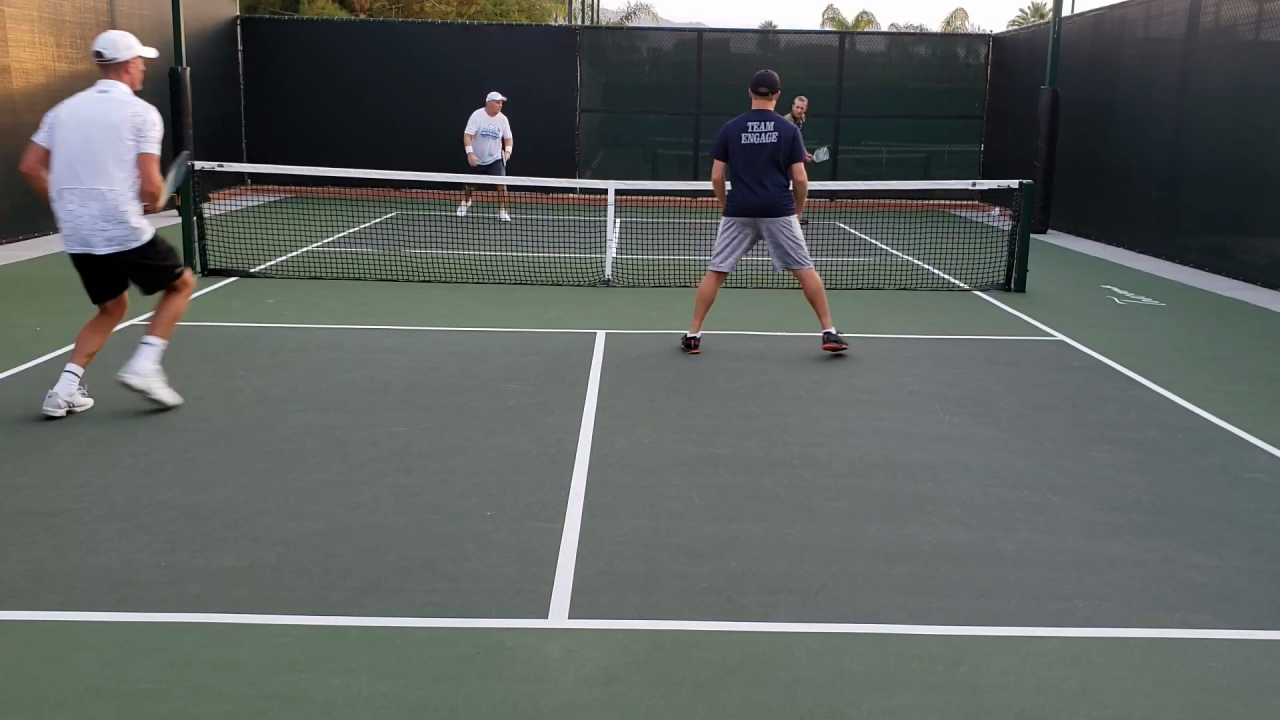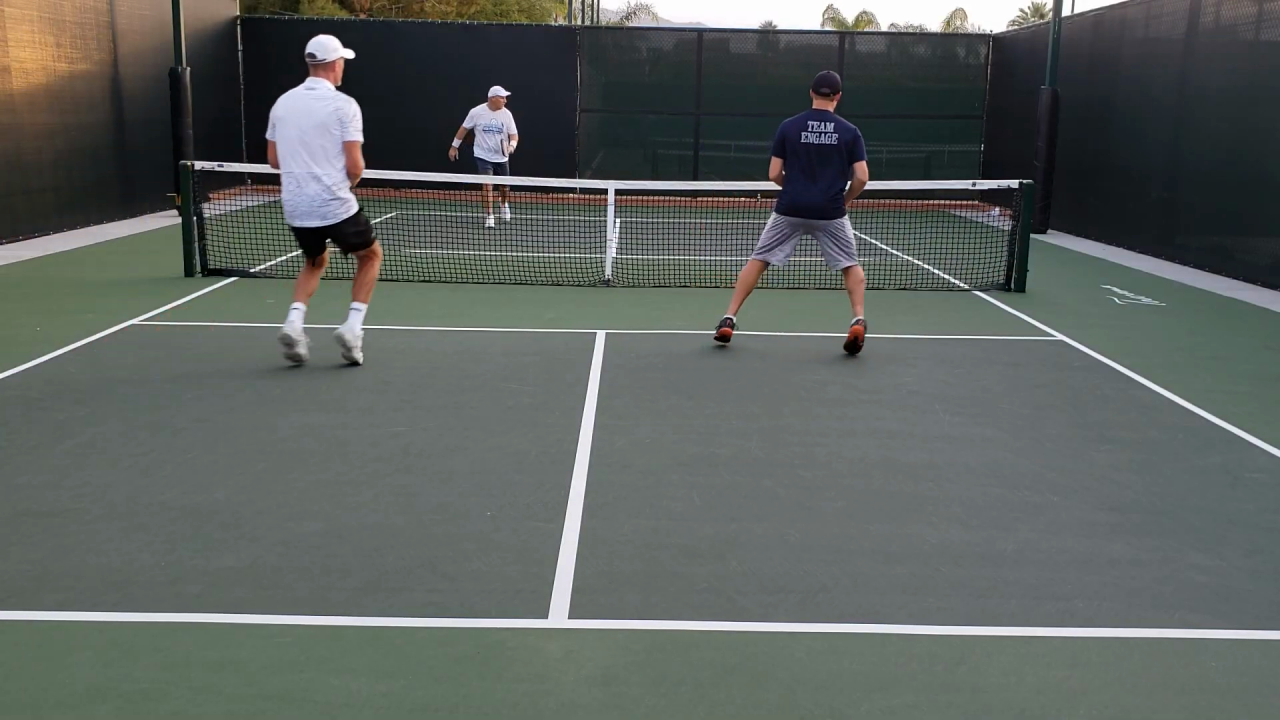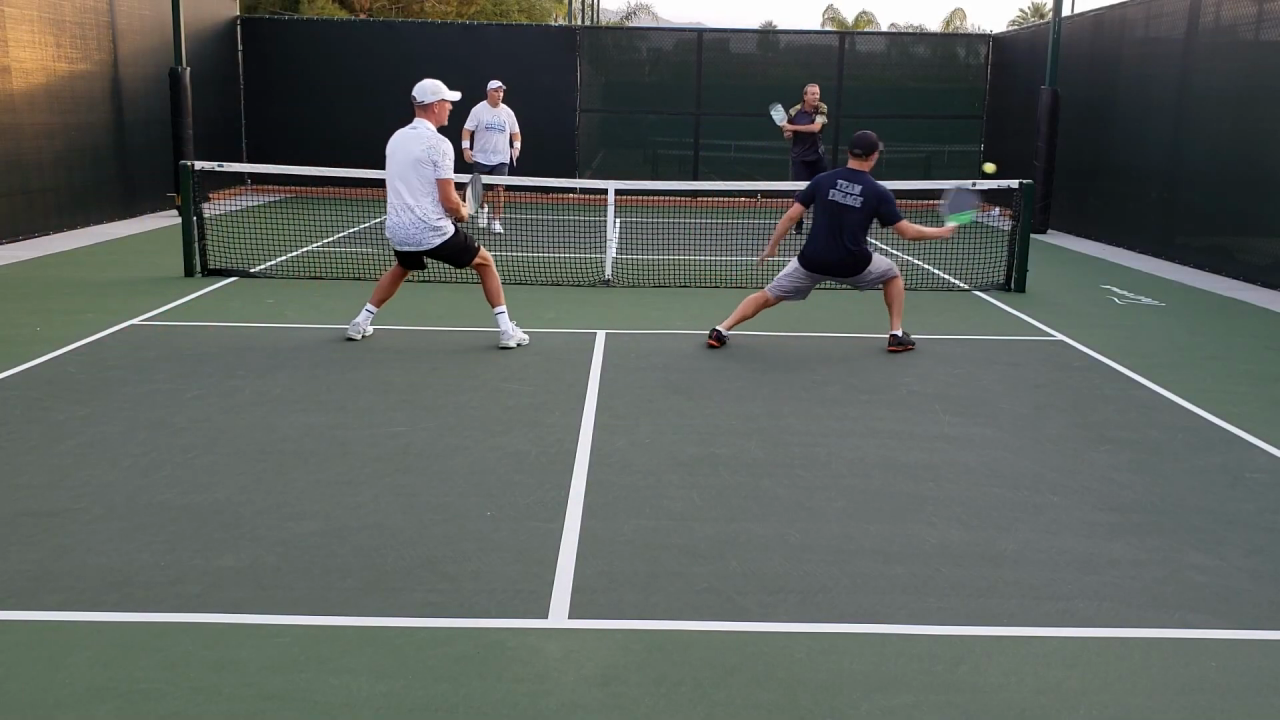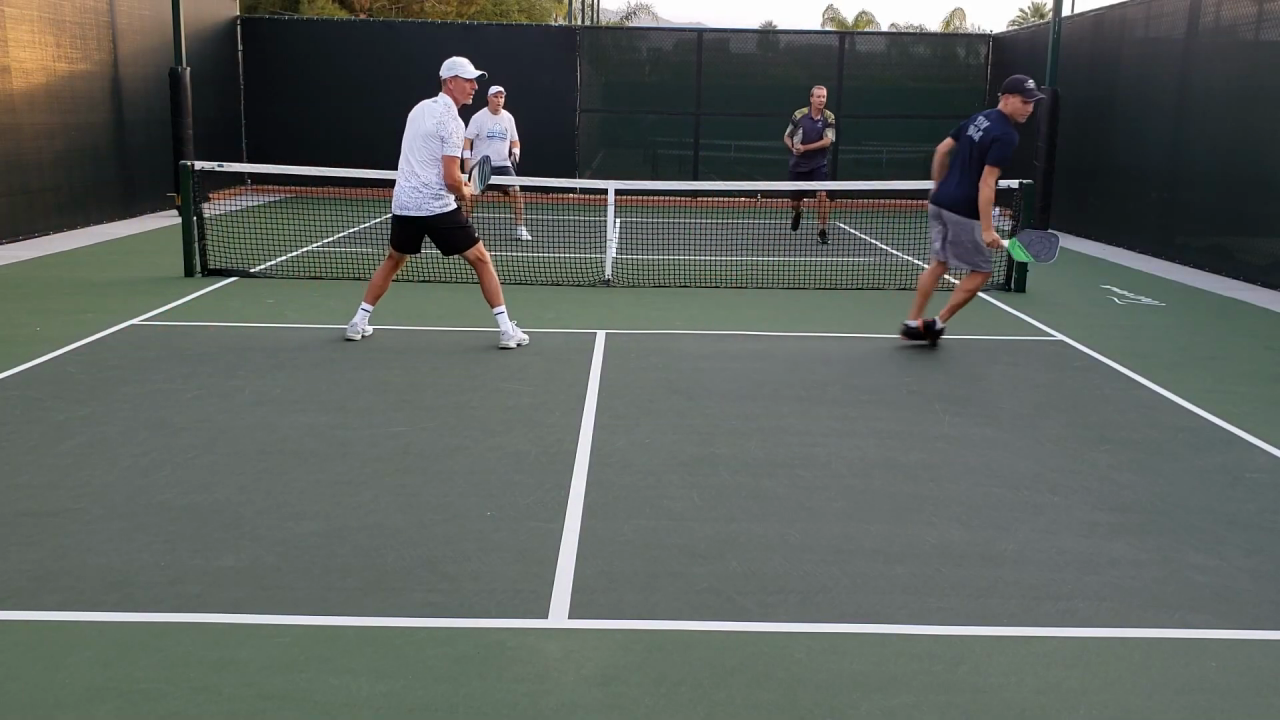
dt=0.4s
person 1, frame 1
left shoulder: (64, 109)
right shoulder: (142, 113)
left elbow: (30, 167)
right elbow: (150, 187)
right wrist: (156, 201)
left hip: (79, 238)
right hip: (126, 234)
left knee: (114, 310)
right knee: (181, 287)
left ankle: (64, 390)
right ankle: (143, 365)
person 1, frame 2
left shoulder: (282, 104)
right shoulder: (345, 106)
left elbow: (274, 159)
right elbow: (354, 169)
right wrist: (350, 178)
left hip: (297, 208)
right hip: (337, 206)
left knee: (314, 265)
right knee: (371, 257)
left ankle: (294, 325)
right ankle: (352, 327)
person 1, frame 3
left shoulder: (396, 139)
right shoulder: (439, 145)
right elbow: (448, 201)
right wrist: (462, 213)
left hip: (399, 232)
right hip: (434, 233)
left knee: (400, 269)
right knee: (484, 263)
left ankle: (361, 322)
right ankle: (507, 330)
person 1, frame 4
left shoulder: (421, 108)
right shoulder: (451, 121)
right elbow: (451, 179)
left wrist: (456, 181)
right wrist: (464, 192)
left hip: (404, 204)
right hip: (437, 206)
left knee: (393, 261)
right knee: (481, 260)
left ankle: (359, 322)
right ankle: (507, 330)
person 2, frame 1
left shoulder: (730, 128)
right shoulder: (787, 129)
left elbow: (717, 177)
right elbow: (800, 178)
left wrist: (725, 205)
right wrist: (795, 207)
left hip: (739, 212)
right hip: (779, 212)
left knee: (715, 272)
right knee: (805, 271)
left ankle: (693, 336)
right ankle: (829, 333)
person 2, frame 2
left shoulder: (788, 127)
right shoulder: (849, 131)
left elbow: (774, 173)
right elbow: (862, 178)
right wrist: (844, 200)
left hip: (790, 210)
right hip: (830, 212)
left knee: (758, 262)
right knee: (851, 268)
left ankle: (729, 319)
right ankle: (857, 322)
person 2, frame 3
left shoulder: (822, 181)
right shoulder: (878, 193)
left elbow: (791, 215)
right elbow: (907, 232)
left wrist: (772, 245)
right wrist: (941, 232)
left hip: (812, 261)
right hip: (852, 266)
left knee: (770, 296)
right knee: (893, 276)
left ankle: (722, 330)
right ankle: (897, 335)
person 2, frame 4
left shoulder: (979, 118)
right shoulder: (1007, 136)
left elbow: (942, 149)
right elbow: (987, 183)
left wrist: (938, 186)
right wrist: (988, 228)
left hip: (942, 202)
right hip: (964, 209)
left knee: (939, 265)
right knee: (980, 273)
left ankle: (913, 323)
right ankle: (935, 324)
